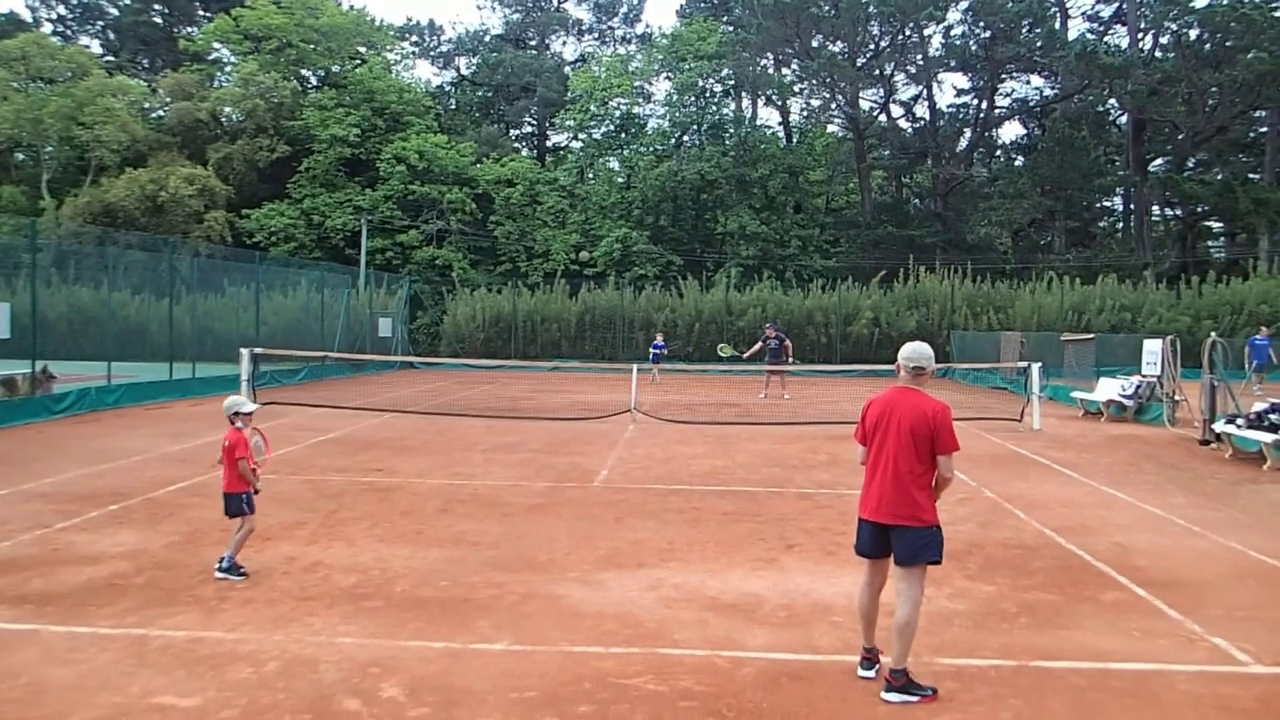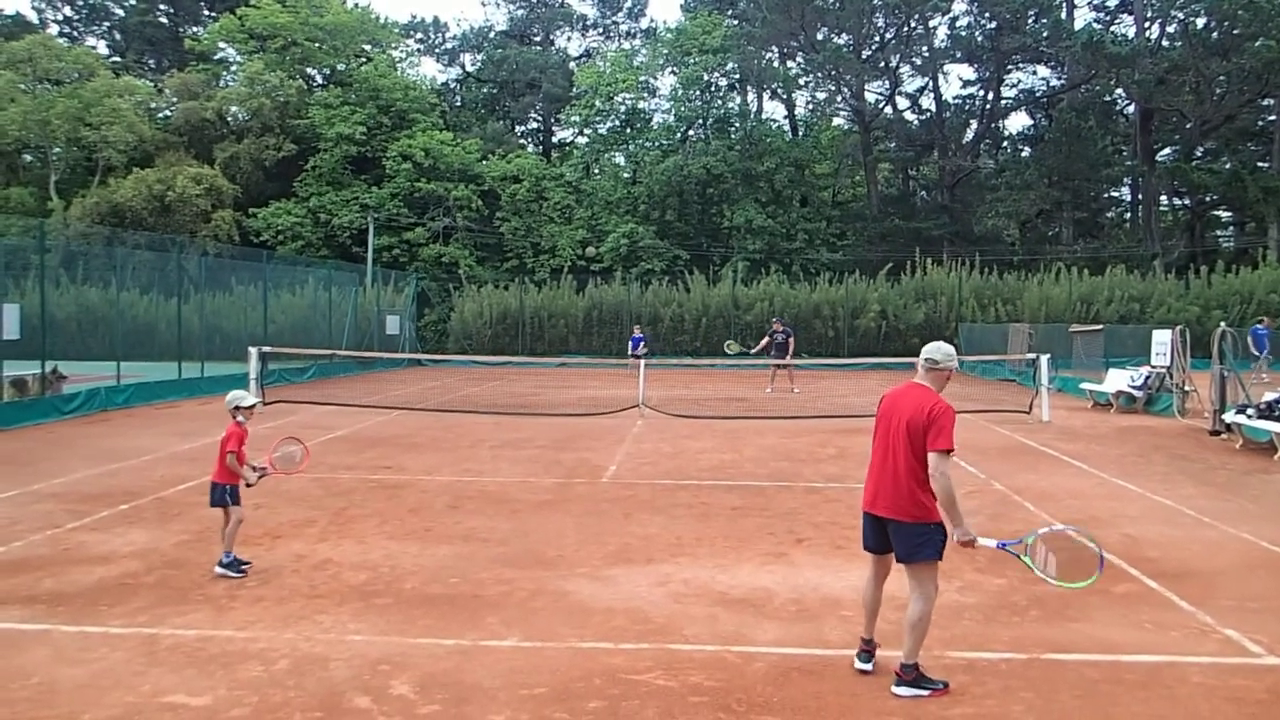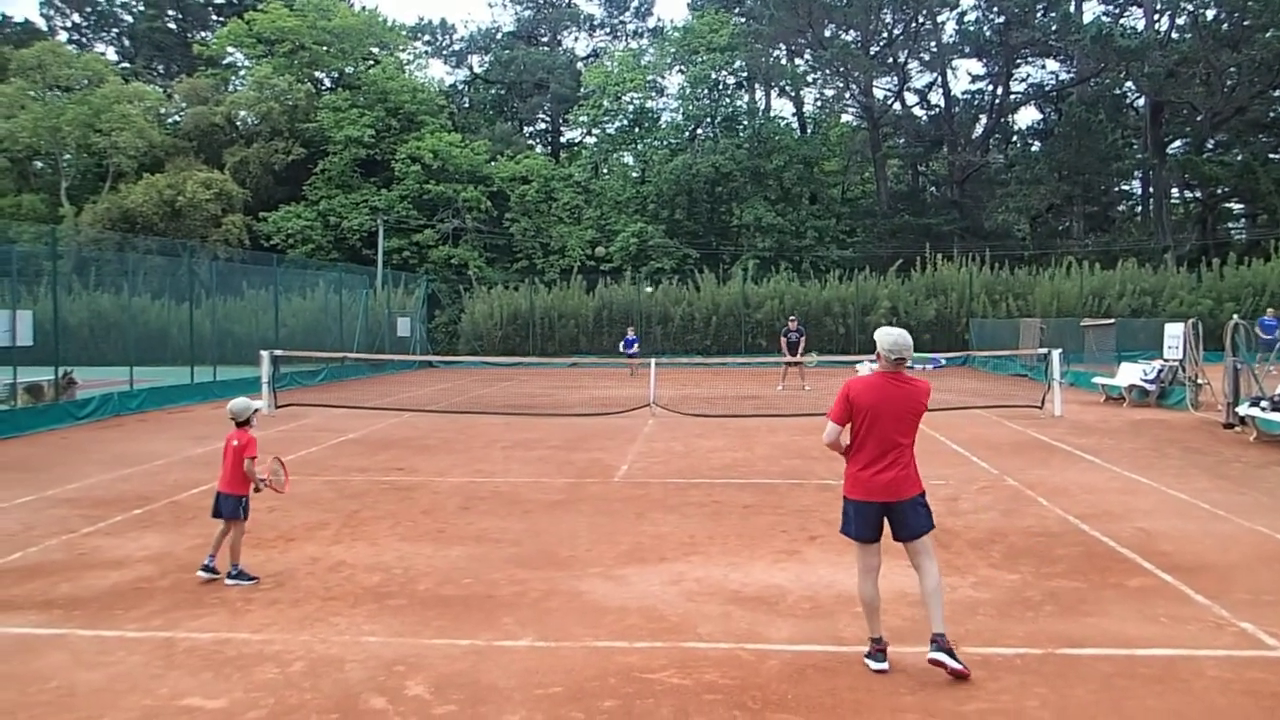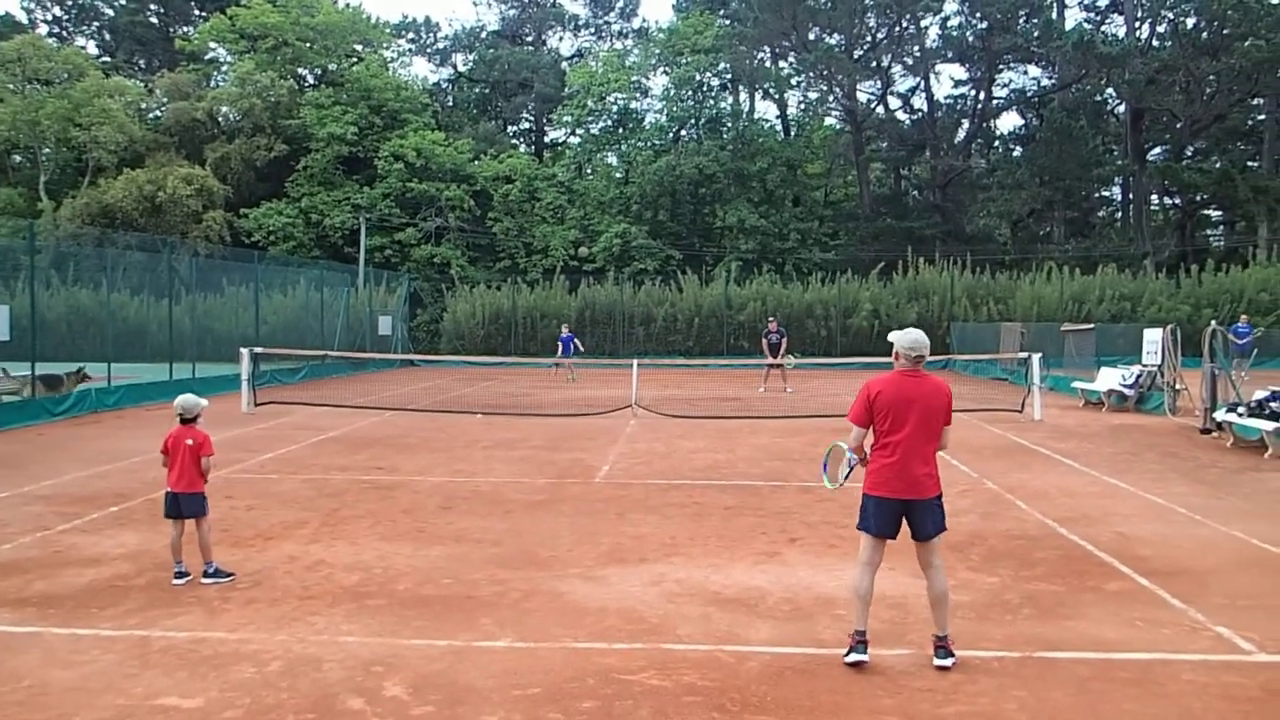
dt=1s
person 1, frame 1
left shoulder: (873, 404)
right shoulder: (936, 411)
left elbow: (863, 457)
right elbow: (946, 473)
right wrist: (933, 495)
left hip: (873, 508)
right hip: (914, 514)
left knee: (872, 580)
right knee: (909, 593)
left ankle: (868, 655)
right ankle: (896, 678)
person 1, frame 2
left shoulder: (889, 396)
right shoulder: (939, 410)
right elbow: (938, 473)
right wrist: (959, 525)
left hip: (875, 501)
right hip: (912, 510)
left knee: (877, 573)
right knee: (924, 590)
left ankle: (866, 648)
right ankle: (907, 673)
person 1, frame 3
left shoulder: (854, 388)
right shoulder: (921, 390)
left elbow: (830, 439)
left wrist: (846, 451)
left hip: (862, 491)
right hip: (905, 490)
left knee: (868, 569)
right knee: (926, 564)
left ankle: (877, 648)
right ankle: (938, 642)
person 1, frame 4
left shoulder: (874, 388)
right shoulder: (942, 390)
left elbow: (855, 442)
right elbow: (942, 442)
left wrist: (866, 459)
left hip: (881, 488)
right hip: (925, 489)
left knee: (867, 564)
right knee: (933, 566)
left ankle: (859, 641)
right ankle: (942, 644)
person 2, frame 1
left shoulder: (229, 435)
right shoulder: (240, 438)
left elbow: (221, 459)
right elbow: (242, 468)
right wrist: (254, 483)
left hip: (232, 487)
right hip: (239, 489)
left knee: (244, 525)
right knee: (249, 527)
left ankle: (227, 559)
right ankle: (225, 566)
person 2, frame 2
left shoulder: (241, 429)
right shoulder: (235, 432)
right elbow: (230, 461)
left wrist: (253, 468)
right wrist: (247, 477)
left hip: (228, 481)
right hip: (225, 482)
left knee: (230, 519)
right knee: (237, 517)
left ankle: (229, 557)
right ankle: (225, 562)
person 2, frame 3
left shoulder: (231, 436)
right shoulder: (249, 439)
right elbow: (248, 468)
left wrist: (255, 477)
right wrist: (258, 483)
left hip: (224, 488)
right hip: (237, 492)
left knee: (226, 527)
right knee: (238, 530)
left ankle: (208, 565)
right ankle: (234, 572)
person 2, frame 4
left shoulder: (171, 435)
right shoulder: (202, 437)
left elbow: (165, 462)
right elbow: (205, 466)
right wrist: (205, 477)
left hip: (174, 488)
right hip: (194, 489)
left knee: (177, 529)
right knee: (203, 528)
left ankle: (179, 571)
right ankle: (209, 570)
